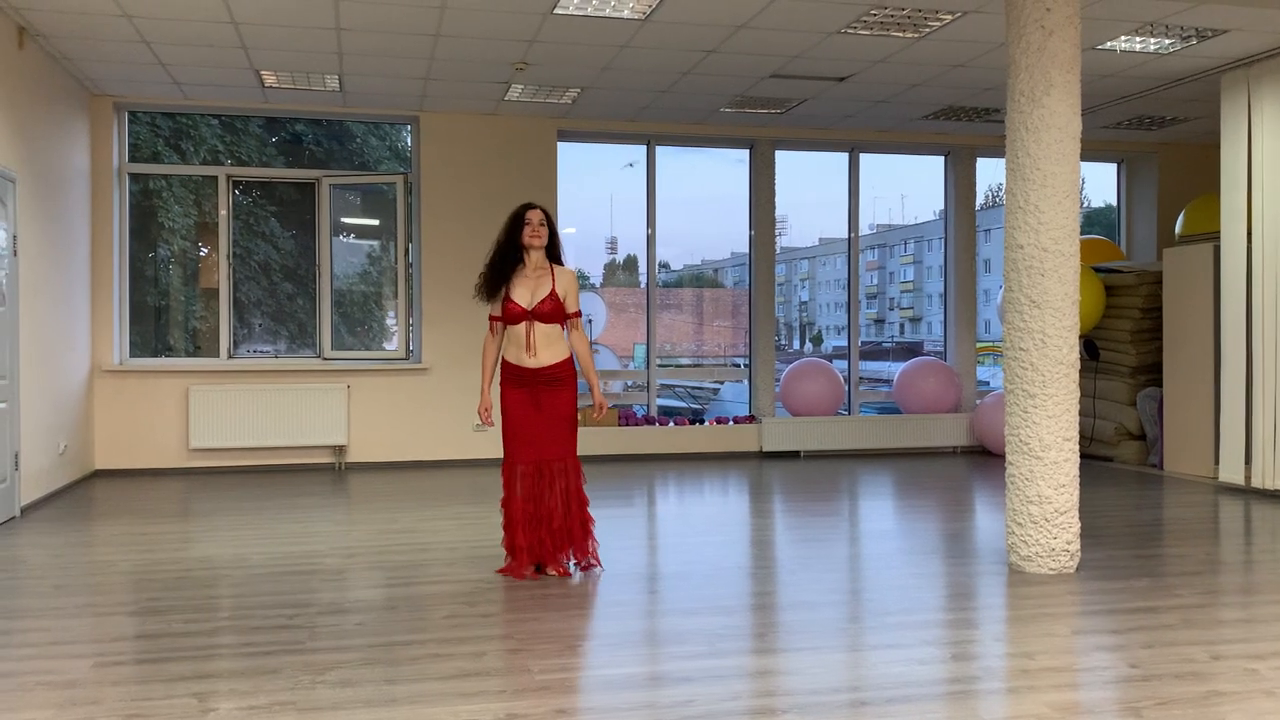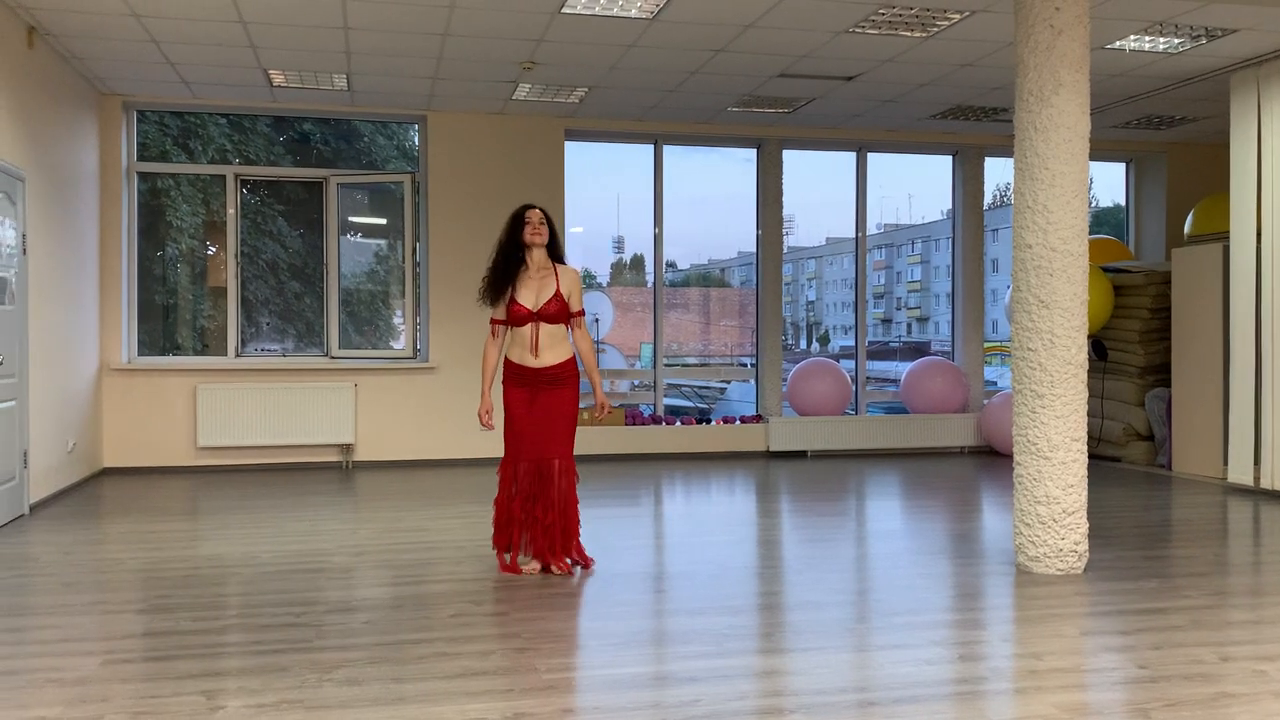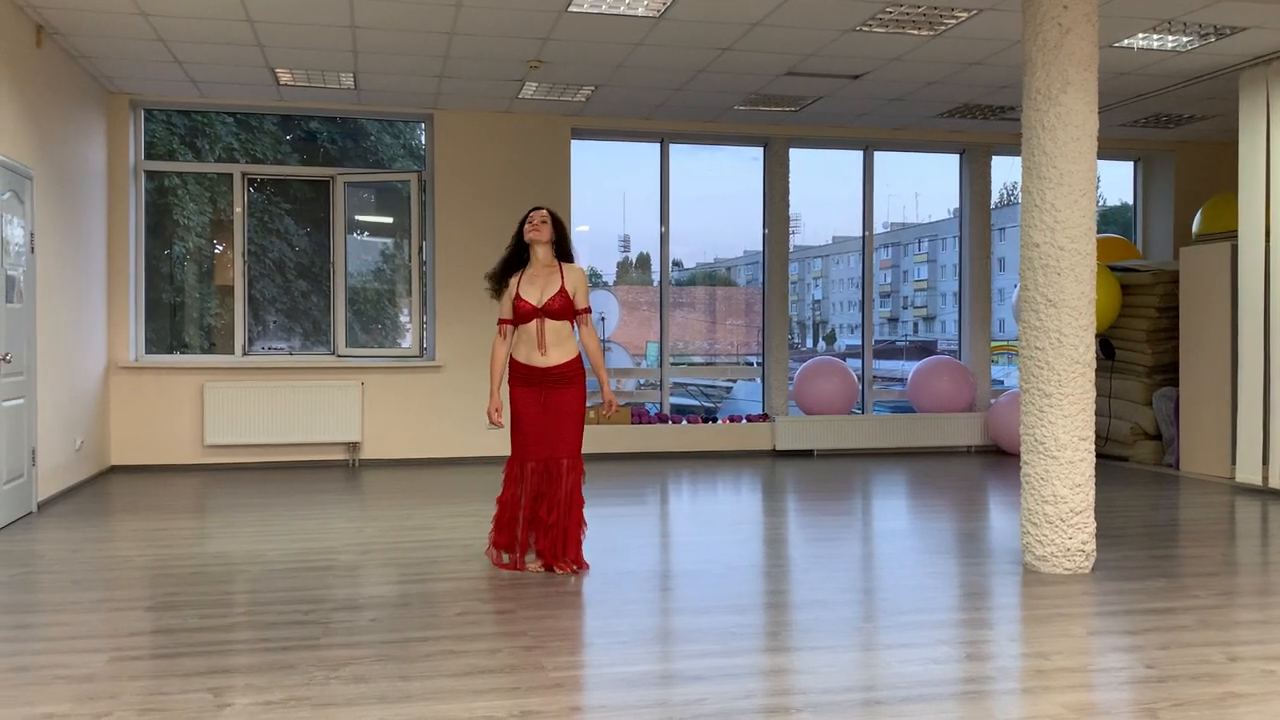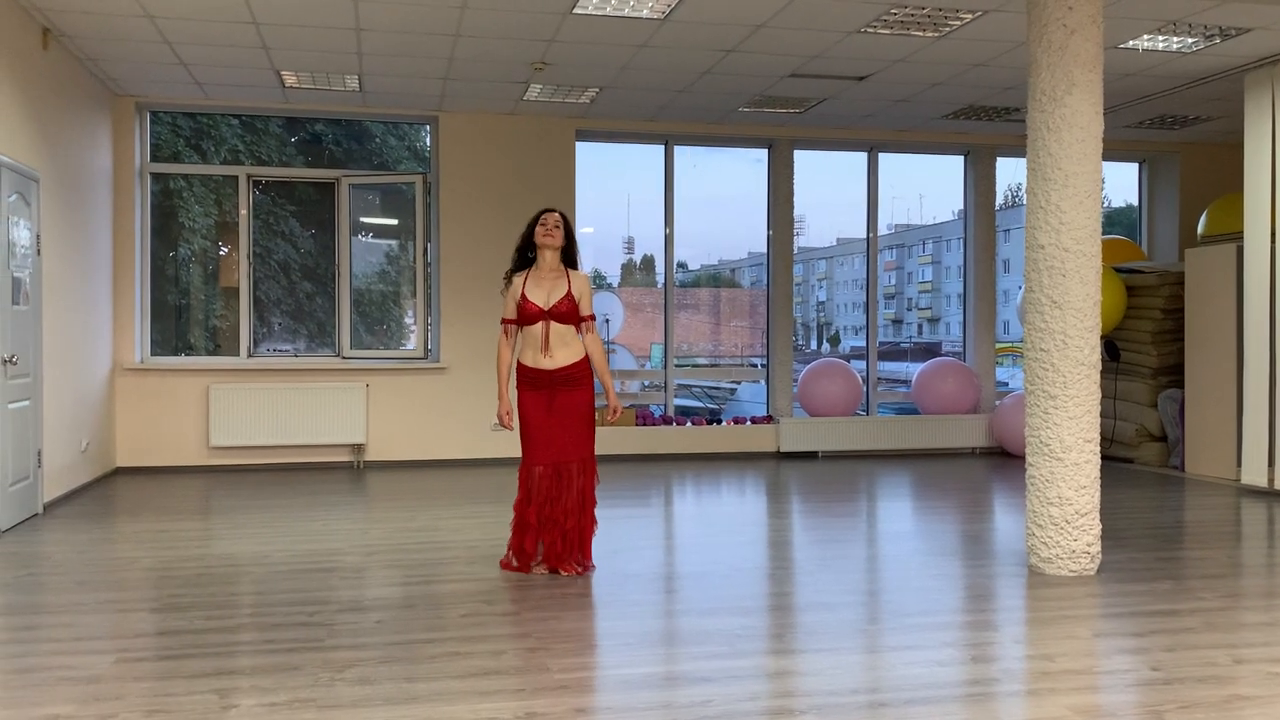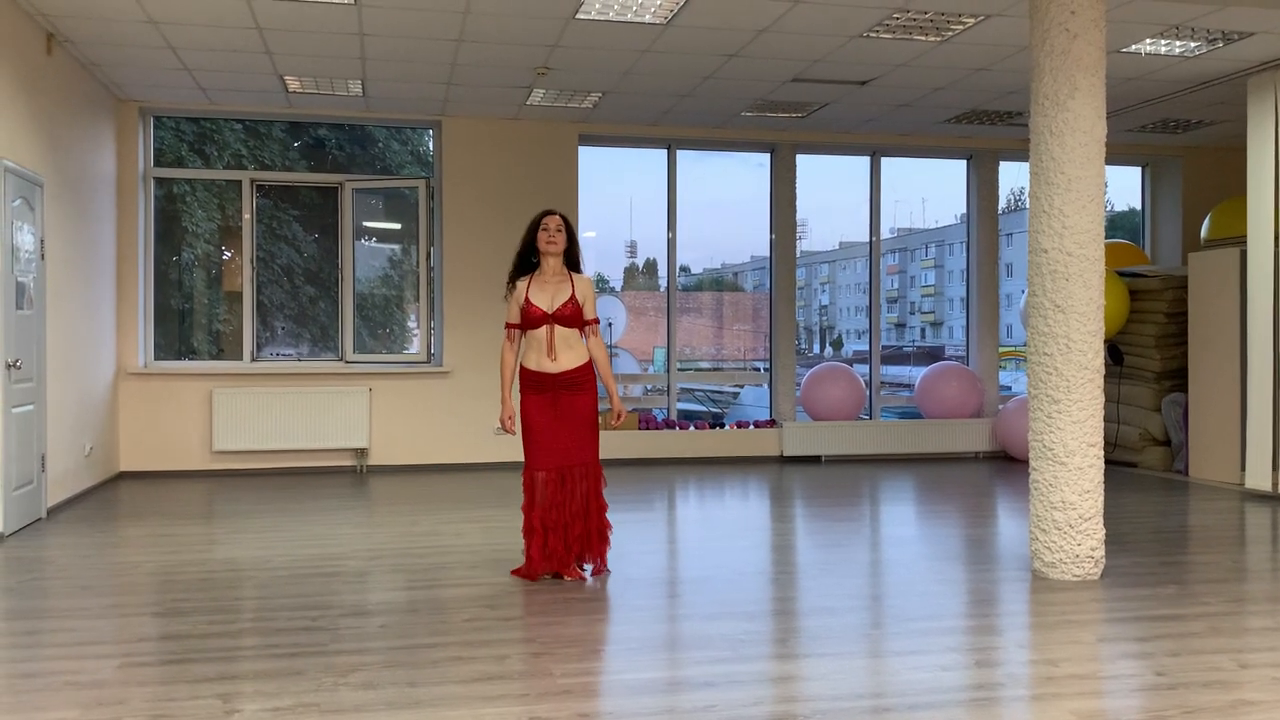
dt=0.3s
person 1, frame 1
left shoulder: (565, 278)
right shoulder: (504, 280)
left elbow: (576, 334)
right elbow: (494, 337)
left wrist: (595, 386)
right wrist: (485, 391)
left hip: (558, 381)
right hip: (516, 383)
left knee: (558, 463)
right knee: (521, 465)
left ankle: (555, 553)
right ankle: (526, 553)
person 1, frame 2
left shoulder: (568, 277)
right shoulder: (507, 281)
left elbow: (580, 333)
right elbow: (495, 339)
left wrist: (597, 386)
right wrist: (485, 394)
left hip: (561, 381)
right hip: (519, 383)
left knee: (557, 462)
right knee: (522, 463)
left ankle: (557, 551)
right ankle: (530, 550)
person 1, frame 3
left shoulder: (573, 275)
right shoulder: (512, 282)
left elbow: (587, 330)
right elbow: (502, 339)
left wrist: (605, 384)
right wrist: (494, 393)
left hip: (567, 379)
right hip: (525, 382)
left knee: (564, 461)
right knee: (529, 462)
left ankle: (562, 552)
right ankle: (532, 550)
person 1, frame 4
left shoulder: (578, 282)
right shoulder: (517, 282)
left elbow: (591, 337)
right elbow: (506, 340)
left wrist: (610, 390)
right wrist: (502, 395)
left hip: (574, 382)
right hip: (532, 385)
left knee: (573, 465)
right knee: (538, 466)
left ankle: (568, 553)
right ankle: (539, 552)
person 1, frame 5
left shoulder: (582, 285)
right shoulder: (520, 288)
left elbow: (595, 341)
right elbow: (510, 345)
left wrist: (613, 394)
right wrist: (505, 400)
left hip: (578, 386)
right hip: (535, 389)
left knee: (577, 469)
right knee: (541, 471)
left ankle: (571, 558)
right ankle: (543, 558)
